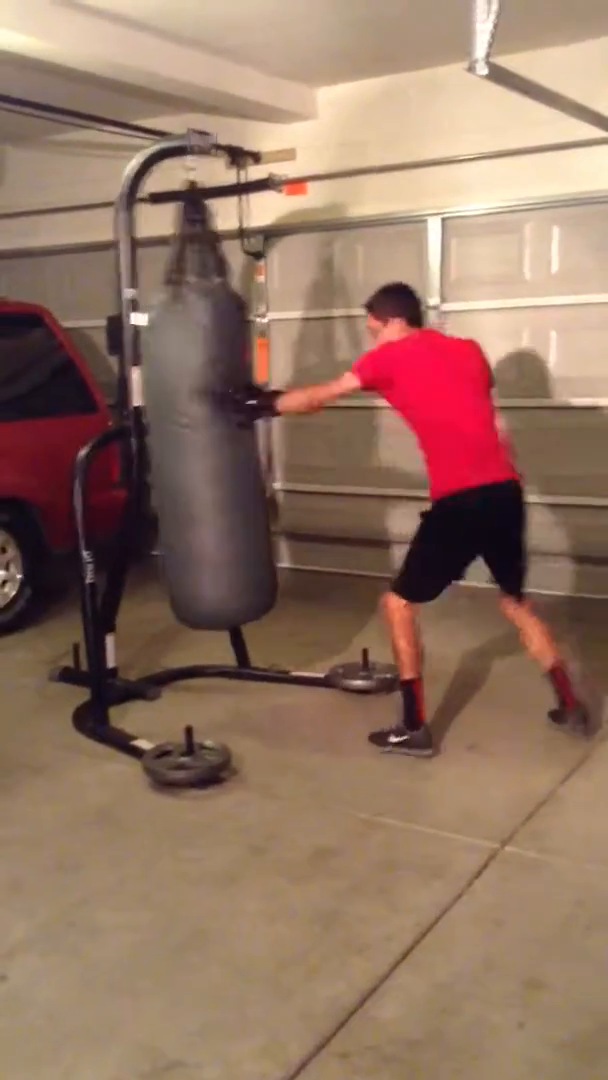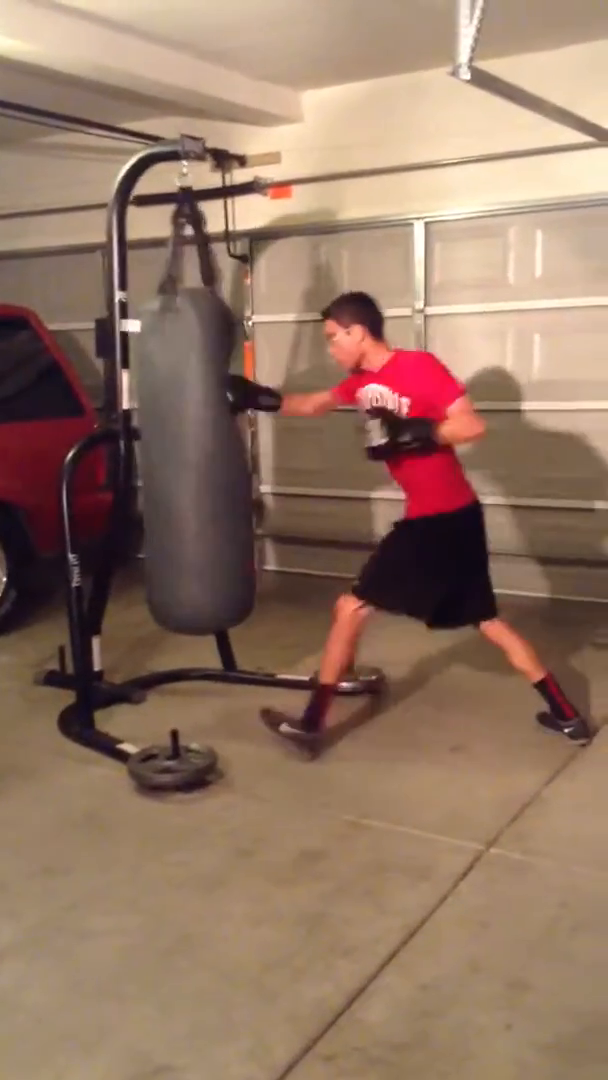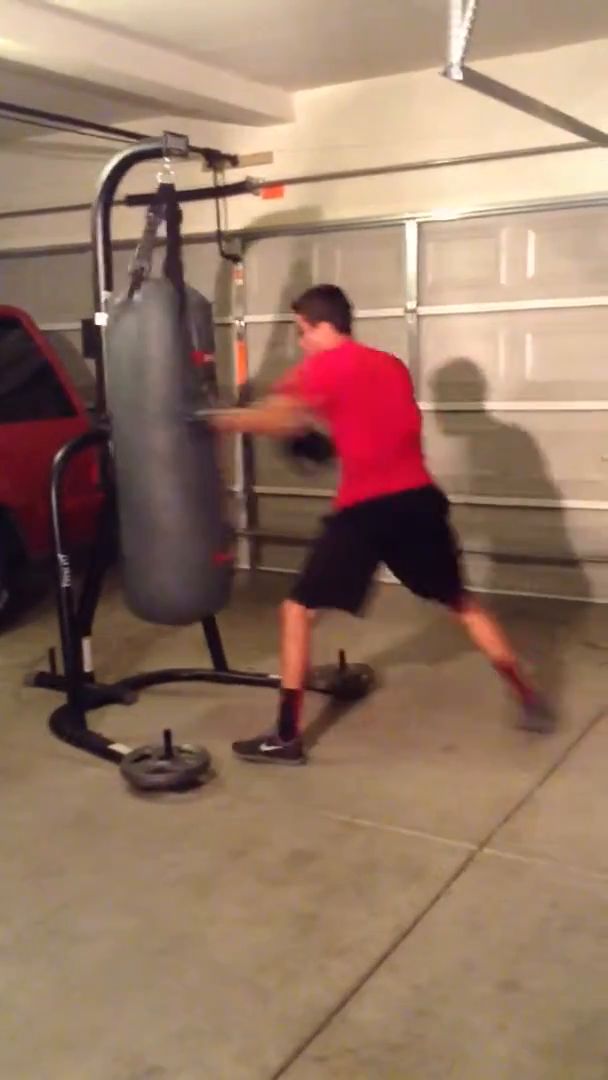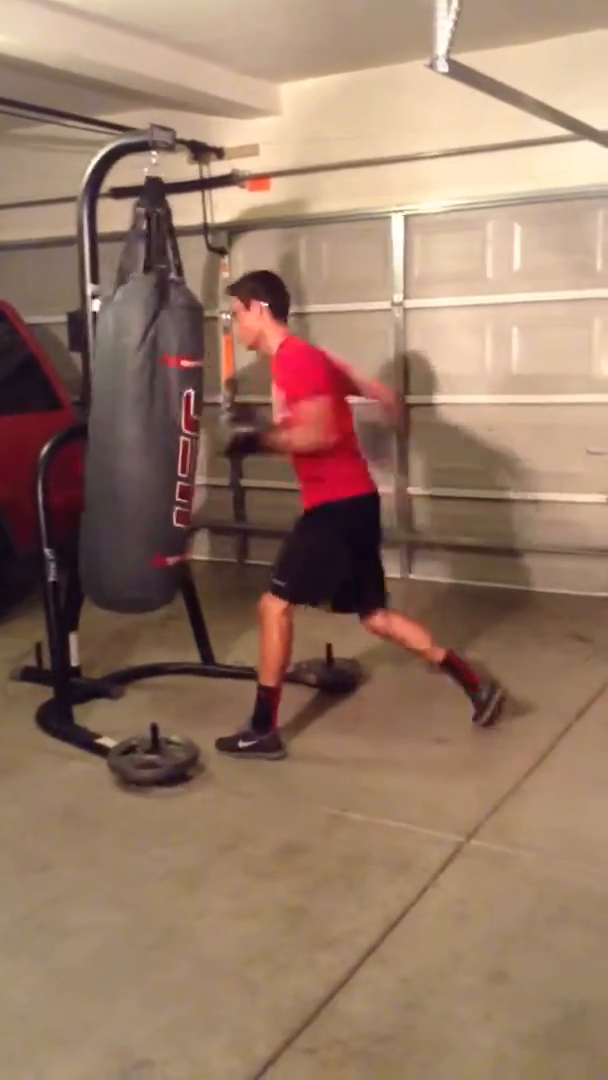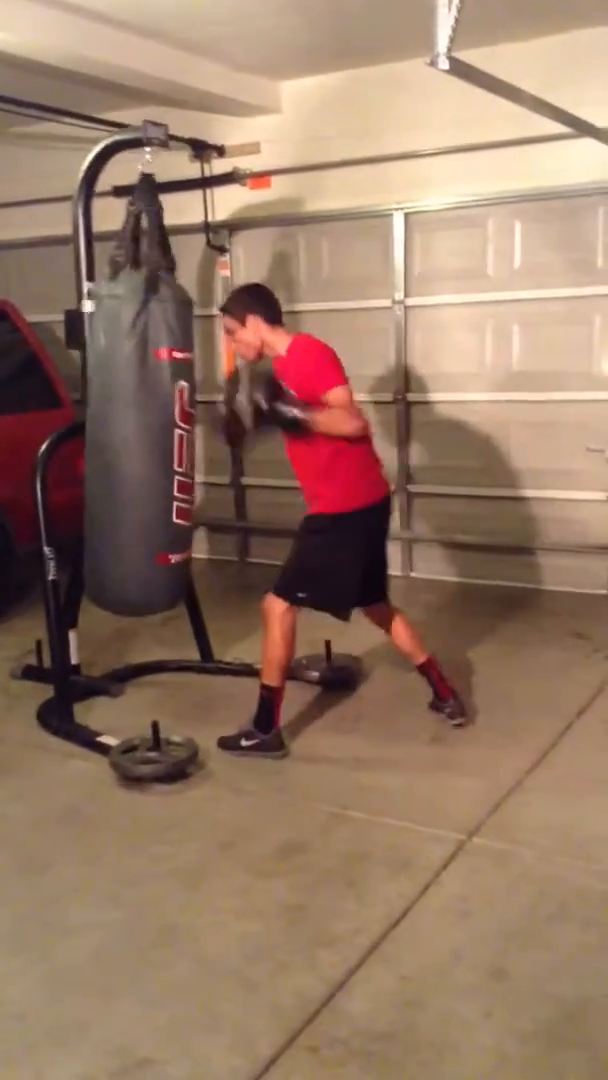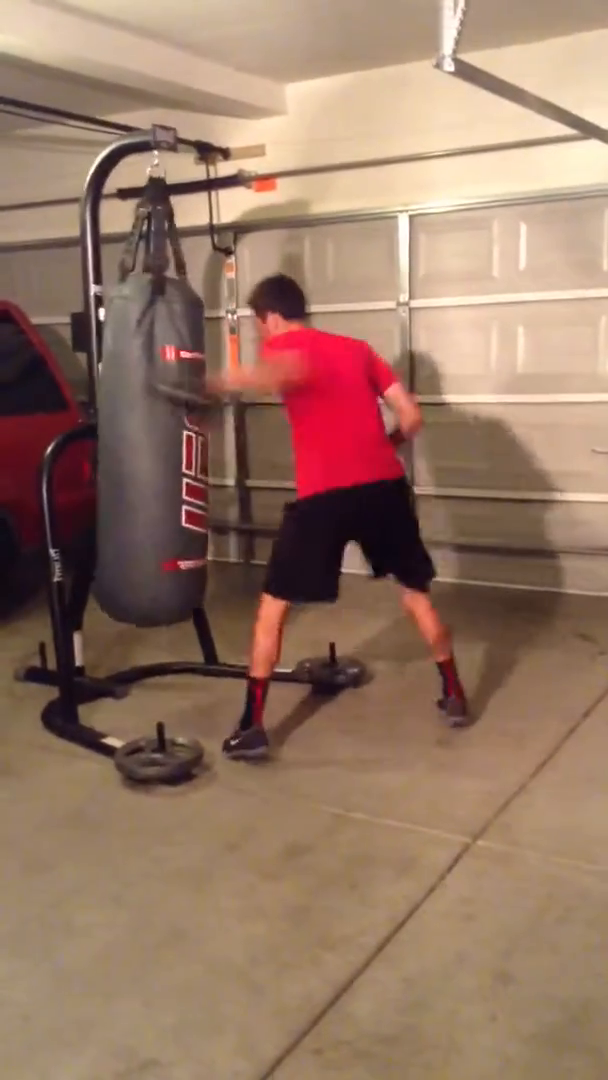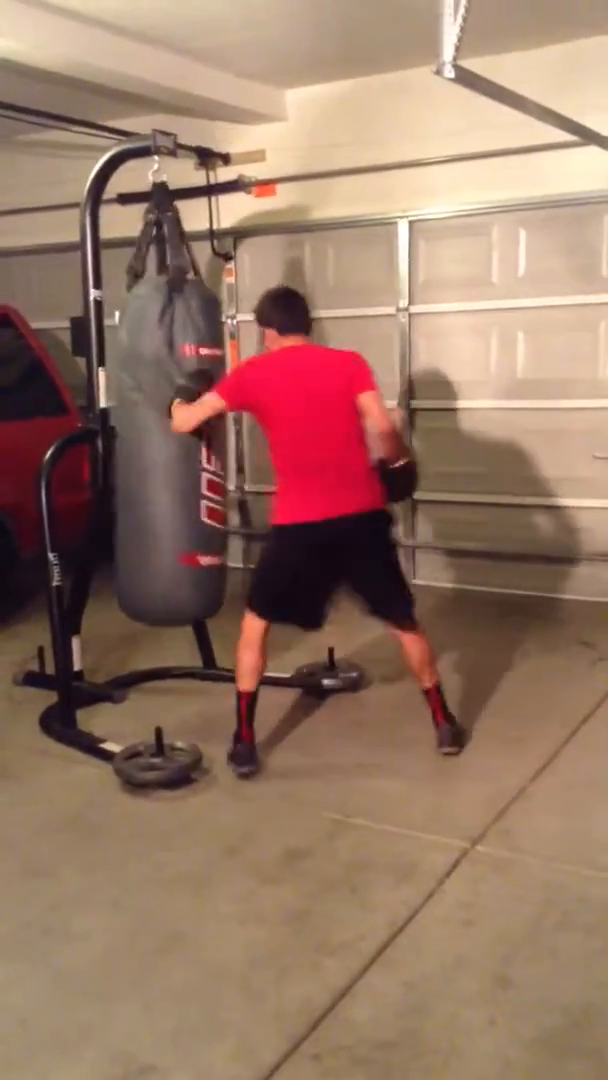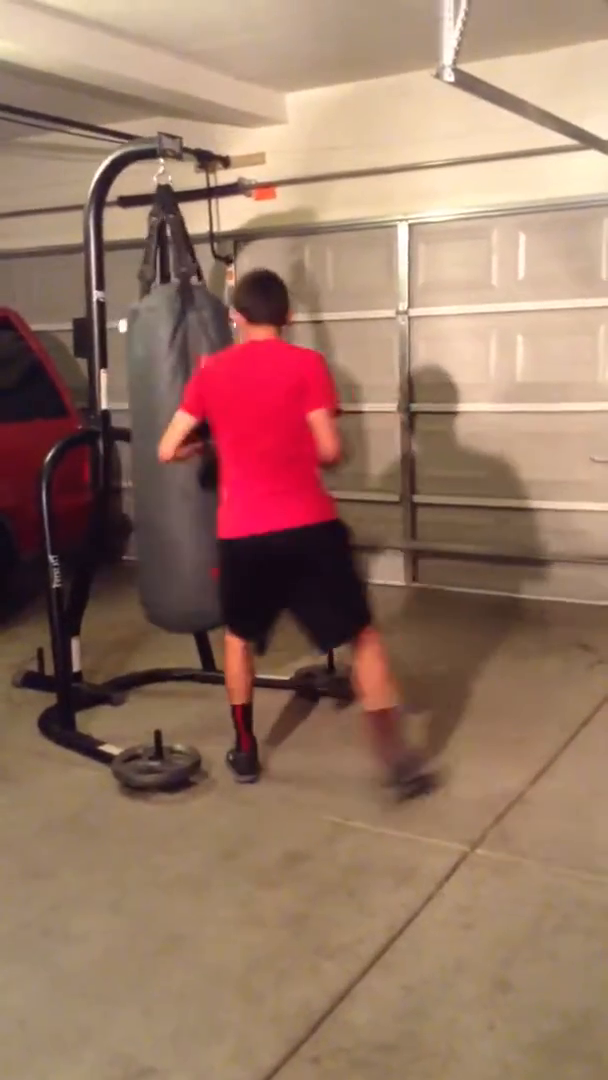
dt=0.2s
person 1, frame 1
left shoulder: (393, 355)
right shoulder: (470, 352)
left elbow: (322, 396)
left wrist: (266, 402)
left hip: (462, 499)
right hip: (504, 491)
left knee: (398, 604)
right knee: (513, 602)
left ankle: (414, 727)
right ankle: (571, 707)
person 1, frame 2
left shoulder: (420, 367)
right shoulder: (363, 379)
left elbow: (472, 426)
right elbow: (311, 405)
left wrist: (417, 435)
left hip: (442, 517)
right hip: (455, 512)
left knee: (350, 608)
right knee: (488, 621)
left ankle: (311, 724)
right ankle: (567, 715)
person 1, frame 3
left shoulder: (322, 365)
right shoulder: (393, 366)
left elbow: (270, 417)
left wrist: (216, 420)
left hip: (364, 508)
right hip: (418, 499)
left knee: (297, 611)
right knee: (461, 604)
left ankle: (286, 737)
right ankle: (529, 700)
person 1, frame 4
left shoulder: (297, 361)
right shoulder: (311, 358)
left elbow: (320, 434)
right elbow: (385, 397)
left wrist: (261, 437)
left hip: (336, 506)
right hip: (356, 499)
left knee: (275, 606)
right knee: (373, 615)
left ankle: (263, 730)
right ankle: (477, 686)
person 1, frame 5
left shoulder: (312, 353)
right shoulder: (283, 365)
left elbow: (353, 423)
left wrist: (292, 415)
left hip: (347, 509)
right hip: (360, 502)
left knee: (278, 608)
right knee: (375, 605)
left ankle: (265, 730)
right ankle: (446, 696)
person 1, frame 6
left shoulder: (281, 347)
right shoulder: (357, 348)
left elbow: (282, 372)
right elbow: (411, 417)
left wrist: (220, 383)
left hip: (326, 496)
right hip: (385, 485)
left knee: (273, 603)
right knee: (414, 590)
left ankle: (252, 727)
right ankle: (453, 696)
person 1, frame 7
left shoulder: (254, 372)
right shoulder: (349, 364)
left elbow: (184, 424)
right elbow: (382, 426)
left wrist: (176, 403)
right wrist: (394, 459)
left hip: (298, 522)
right hip: (363, 514)
left knee: (256, 622)
right knee: (402, 621)
left ankle: (244, 743)
right ankle: (444, 723)
person 1, frame 8
left shoulder: (211, 372)
right shoulder: (308, 365)
left elbow: (167, 451)
right elbow: (329, 451)
left hip: (242, 533)
right hip: (310, 526)
left knee: (237, 639)
right knee: (362, 638)
left ankle: (245, 750)
right ankle: (392, 754)
